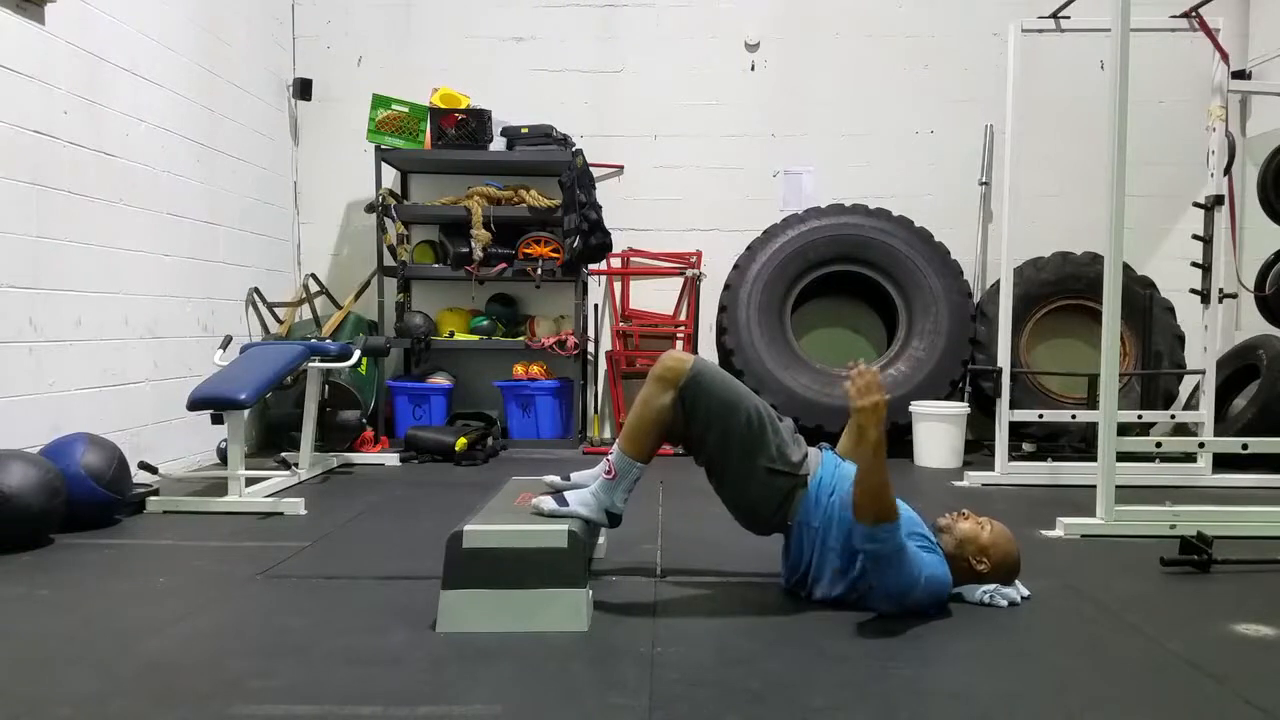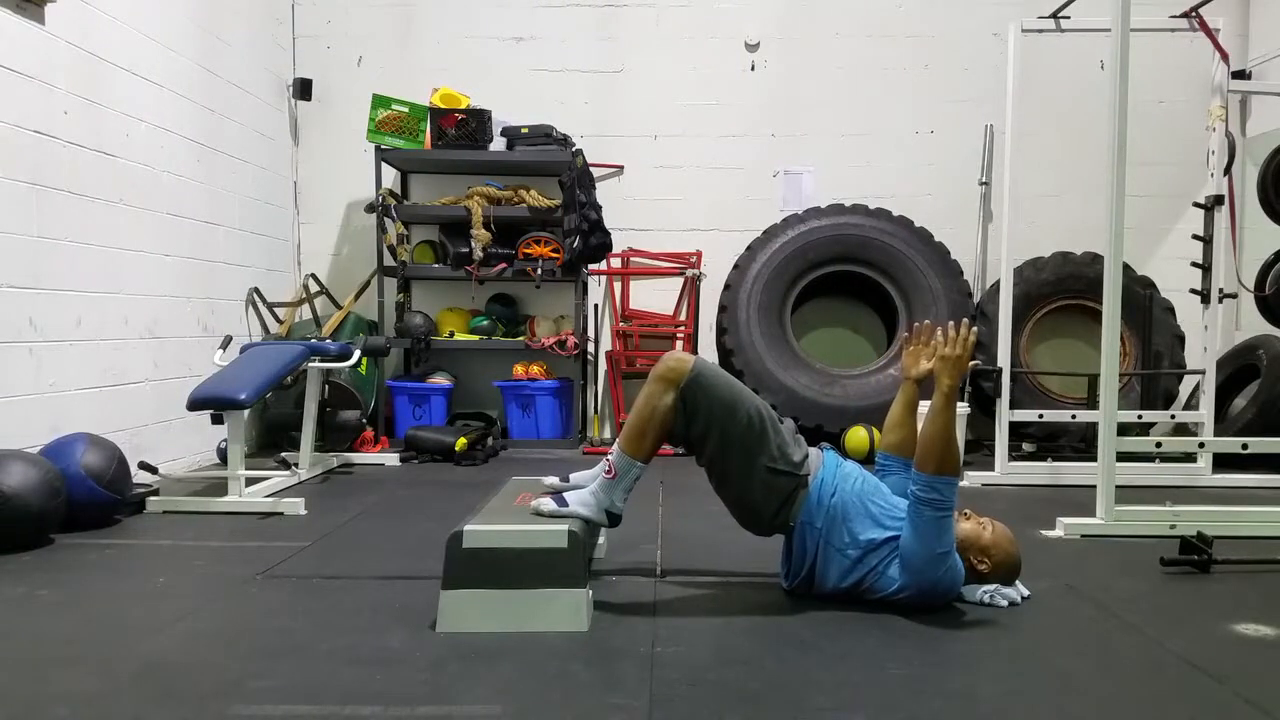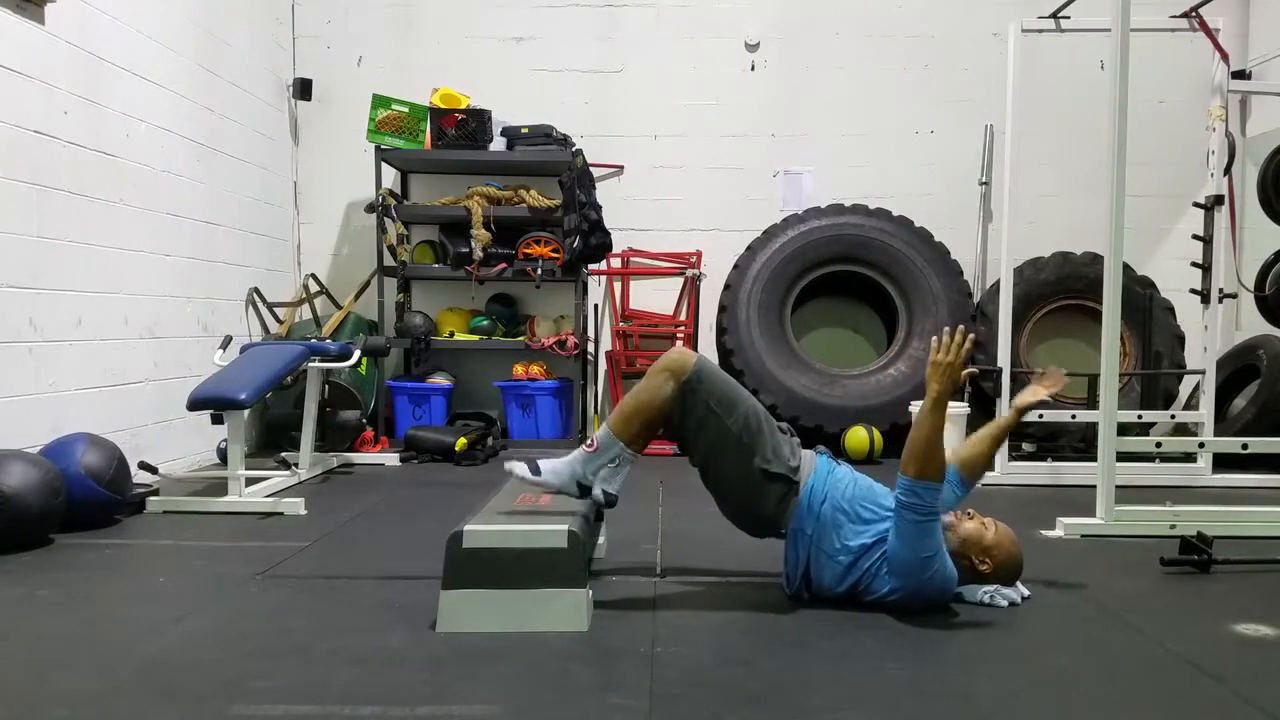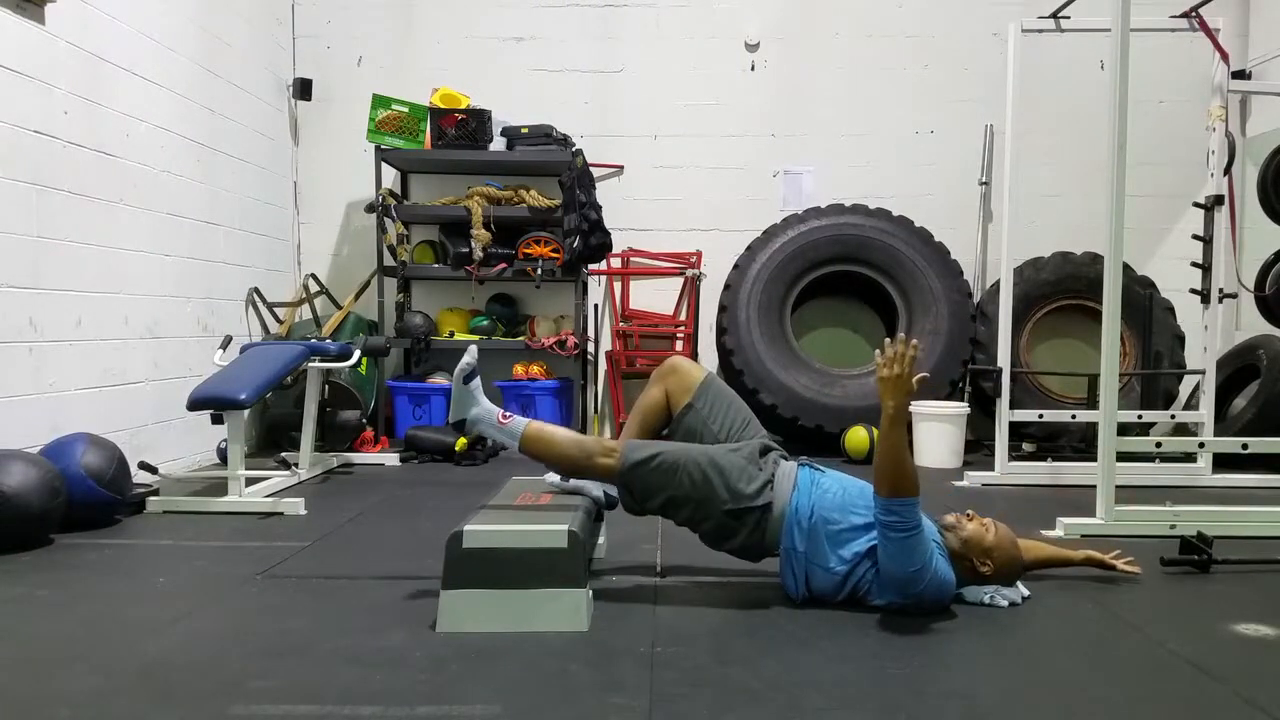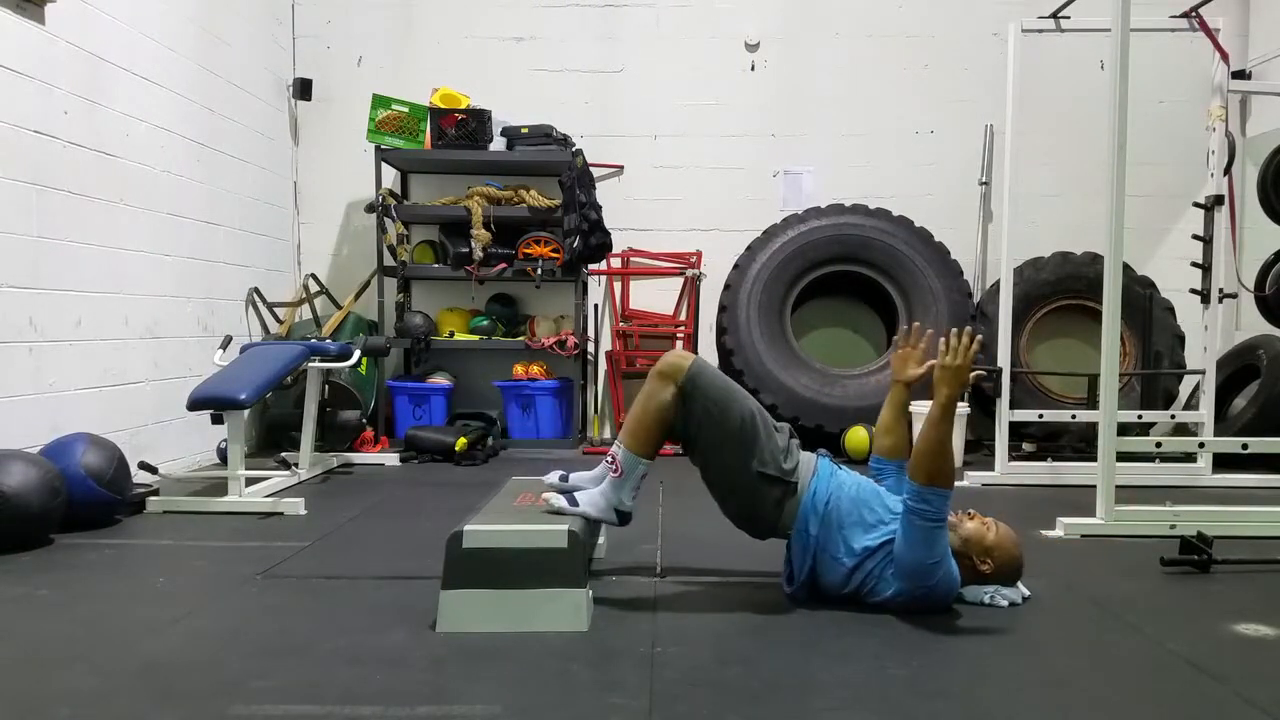
dt=1s
person 1, frame 1
left shoulder: (929, 578)
right shoulder: (923, 545)
left elbow: (876, 532)
left wrist: (872, 429)
right wrist: (861, 415)
left hip: (785, 485)
right hip: (807, 472)
left knee: (674, 371)
right knee: (681, 392)
left ankle: (605, 497)
right ankle: (609, 477)
person 1, frame 2
left shoulder: (936, 574)
right shoulder: (910, 523)
left elbow: (936, 487)
right elbow: (895, 465)
left wrist: (945, 391)
right wrist: (911, 383)
left hip: (786, 487)
right hip: (801, 473)
left knee: (676, 372)
right knee: (680, 383)
left ankle: (605, 497)
right ankle: (607, 477)
person 1, frame 3
left shoulder: (926, 574)
right shoulder: (939, 536)
left elbow: (920, 492)
right elbow: (953, 474)
left wrist: (937, 398)
right wrist: (1017, 409)
left hip: (778, 488)
right hip: (797, 470)
left knee: (678, 366)
right knee: (679, 380)
left ankle: (578, 469)
right ankle: (605, 477)
person 1, frame 4
left shoulder: (925, 577)
right shoulder: (938, 544)
left elbow: (896, 507)
right elbow: (1017, 550)
left wrist: (894, 410)
right wrist: (1083, 554)
left hip: (756, 507)
right hip: (773, 472)
left knee: (606, 454)
right knee: (675, 369)
left ankle: (485, 417)
right ankle: (605, 486)
person 1, frame 5
left shoulder: (932, 578)
right shoulder: (911, 529)
left elbow: (930, 498)
right elbow: (889, 471)
left wrist: (946, 399)
right wrist: (900, 389)
left hip: (777, 486)
right hip: (795, 475)
left knee: (674, 370)
right knee: (677, 380)
left ankle: (614, 496)
right ankle: (610, 477)
